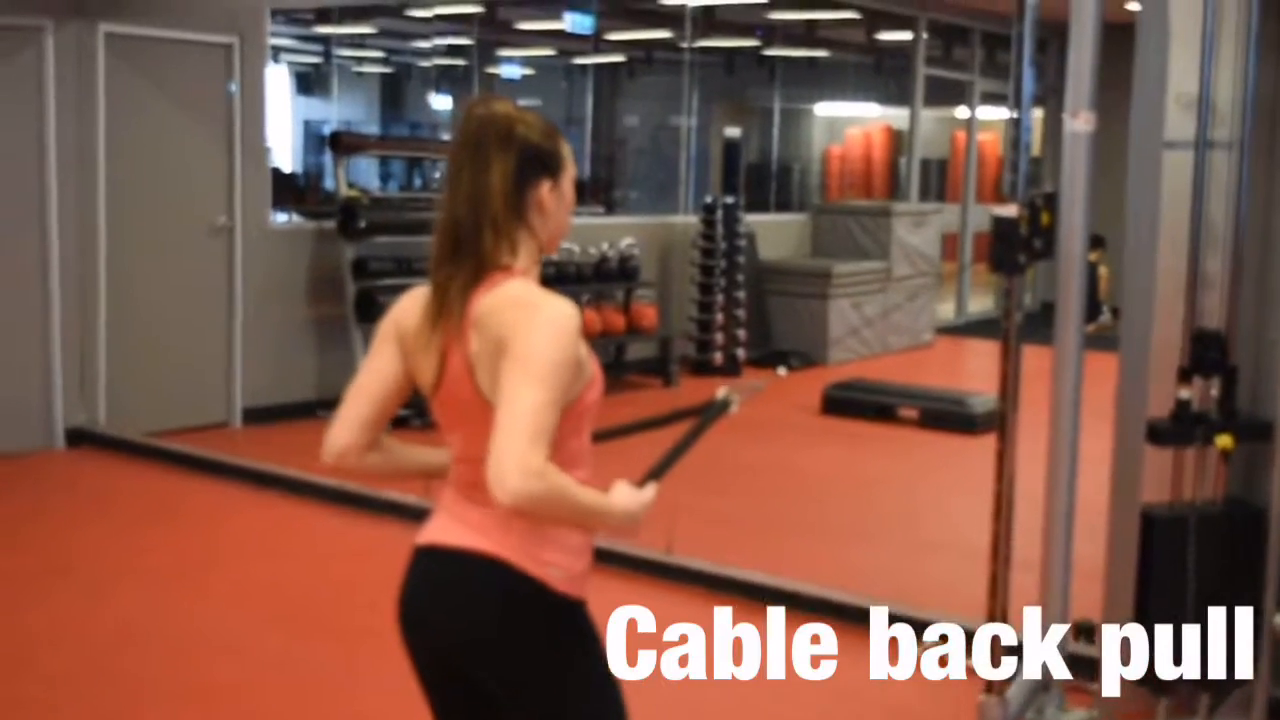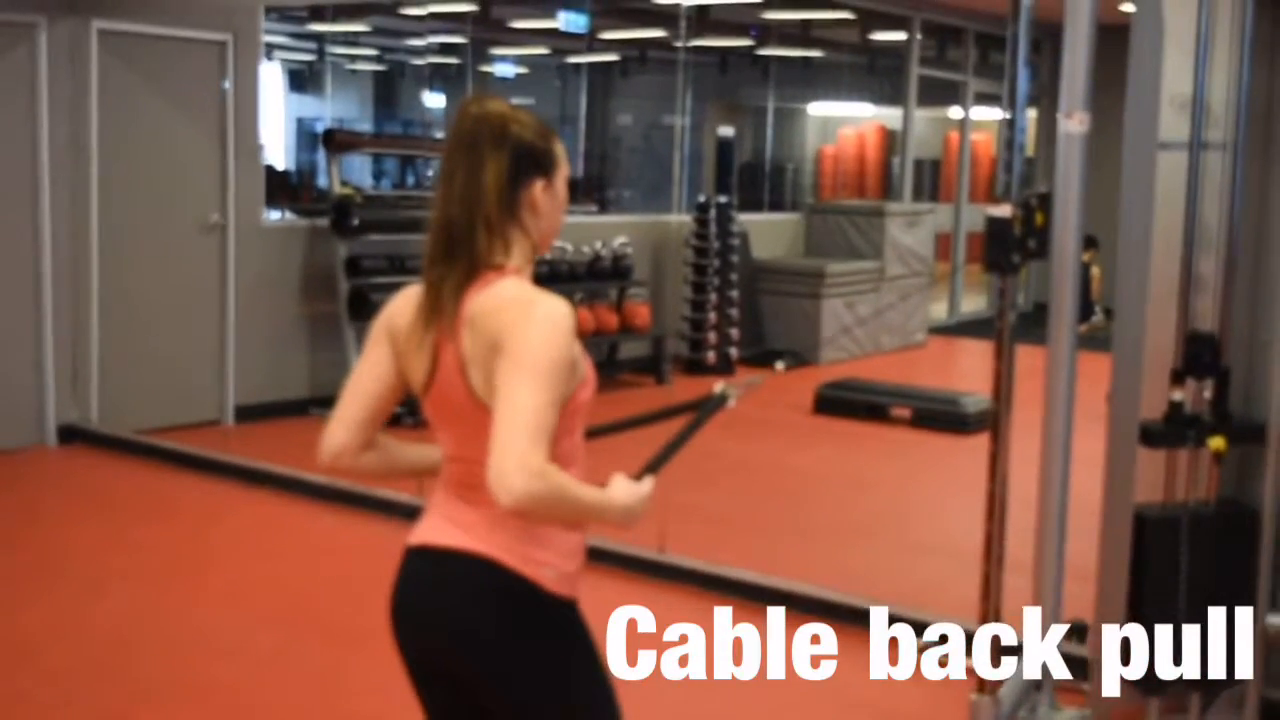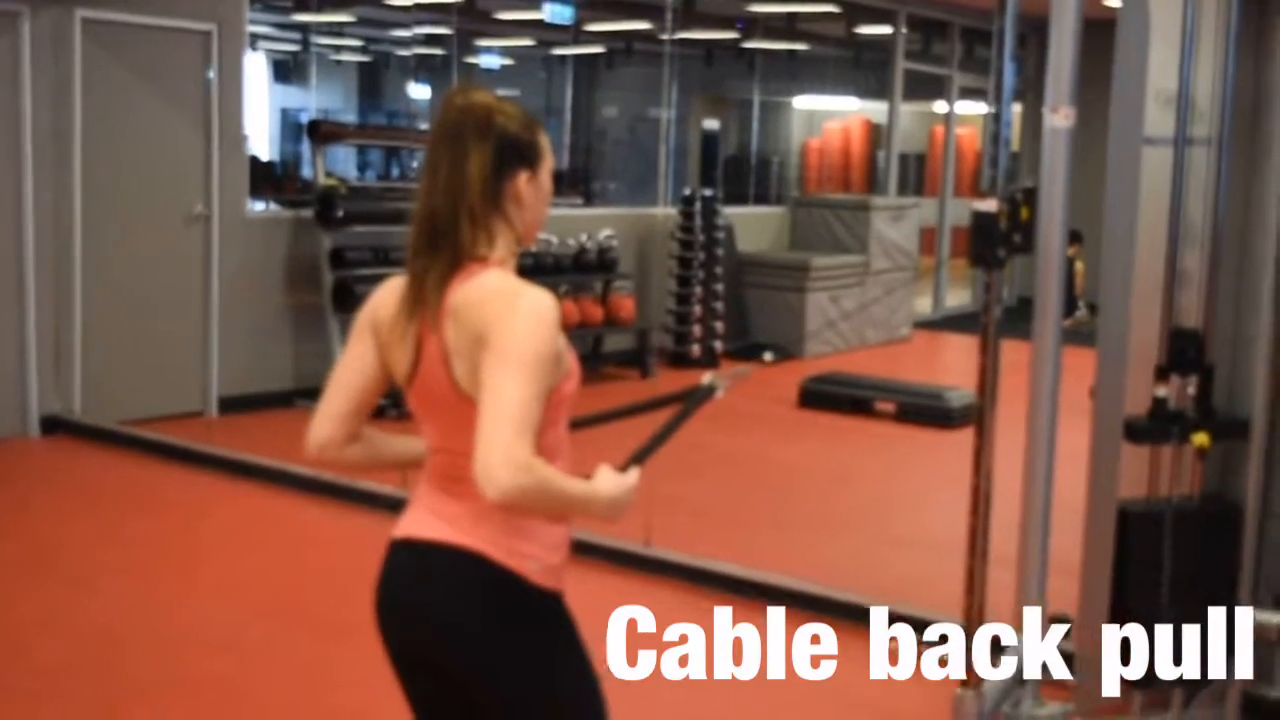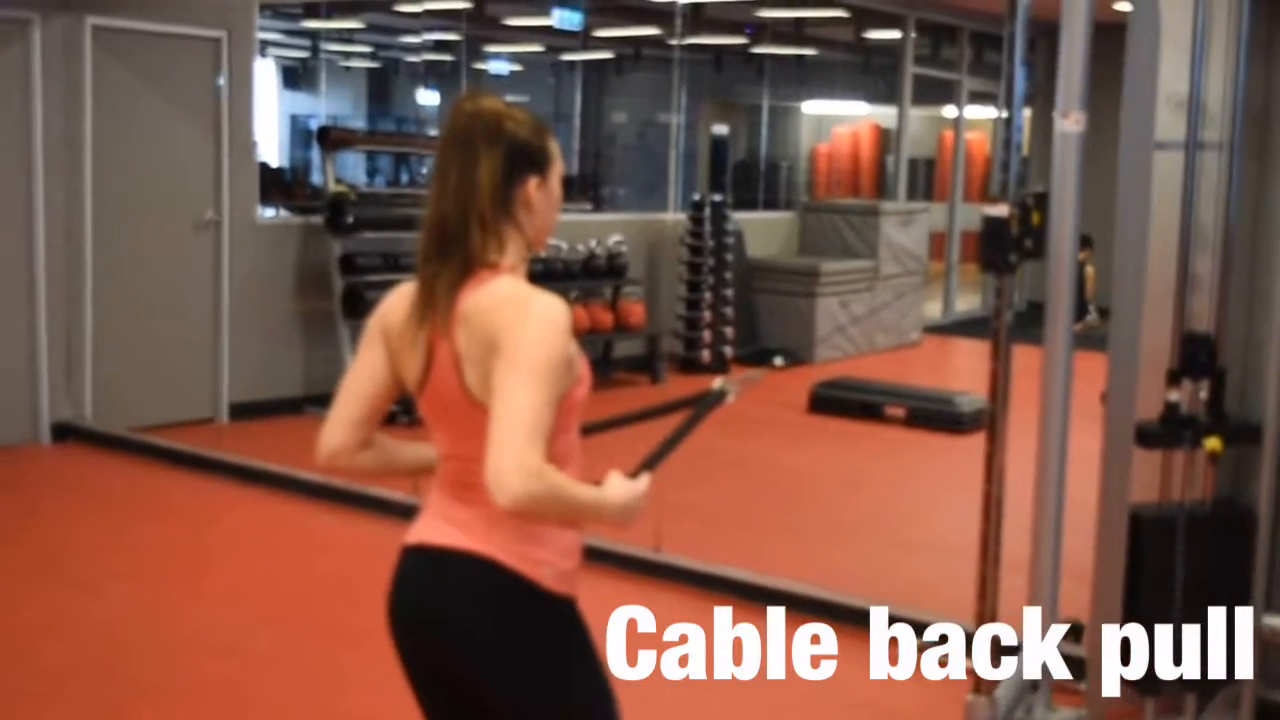
dt=0.1s
person 1, frame 1
left shoulder: (416, 311)
right shoulder: (543, 316)
left elbow: (345, 448)
right elbow: (520, 482)
right wrist: (617, 510)
left hip: (431, 587)
right hip: (519, 599)
person 1, frame 2
left shoulder: (409, 311)
right shoulder: (537, 315)
left elbow: (341, 447)
right elbow: (520, 483)
right wrist: (616, 504)
left hip: (424, 586)
right hip: (512, 599)
person 1, frame 3
left shoulder: (393, 302)
right shoulder: (521, 306)
left elbow: (327, 440)
right elbow: (505, 476)
right wrist: (599, 497)
left hip: (408, 581)
right hip: (497, 592)
person 1, frame 4
left shoulder: (403, 308)
right shoulder: (533, 313)
left elbow: (339, 447)
right elbow: (516, 484)
right wrist: (610, 502)
left hip: (420, 586)
right hip: (510, 598)
